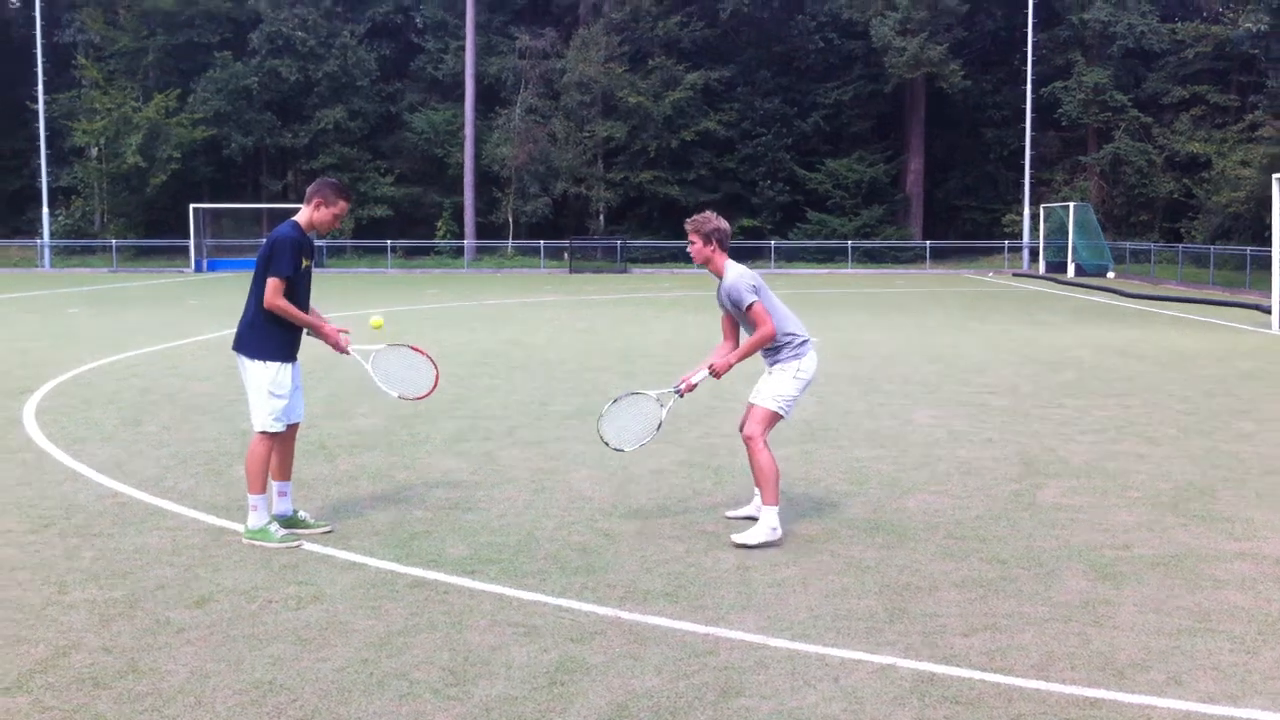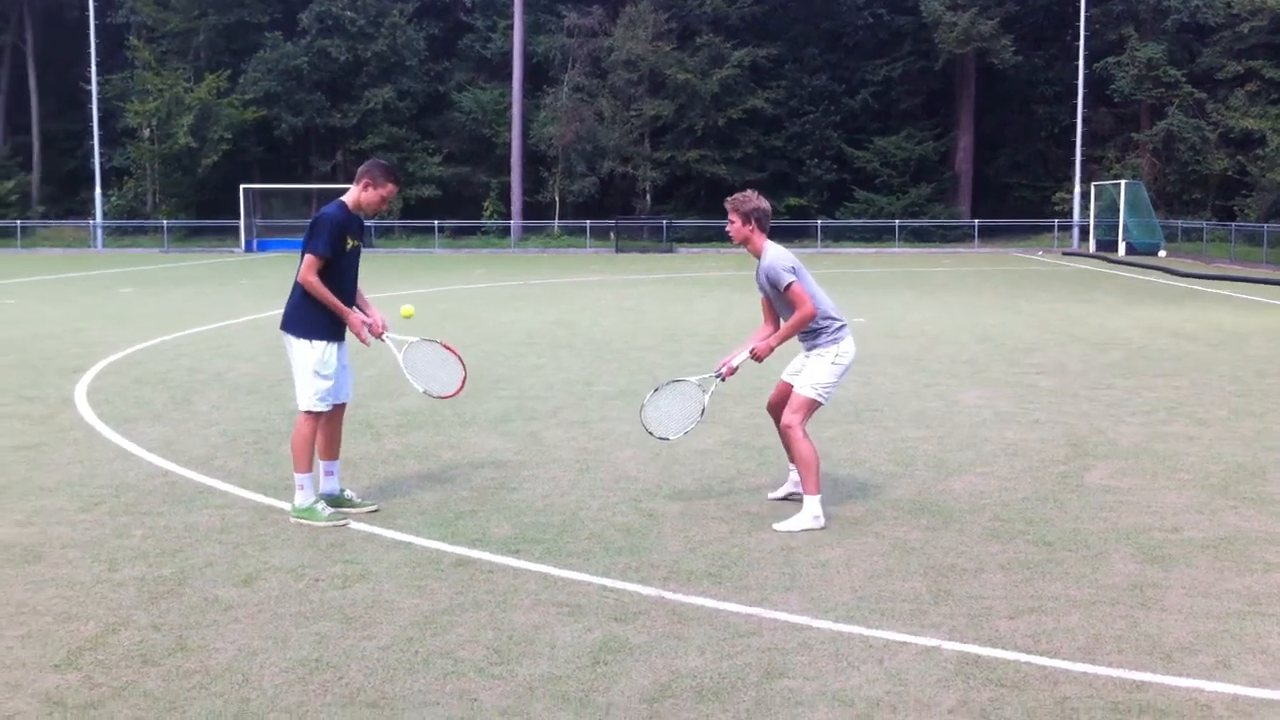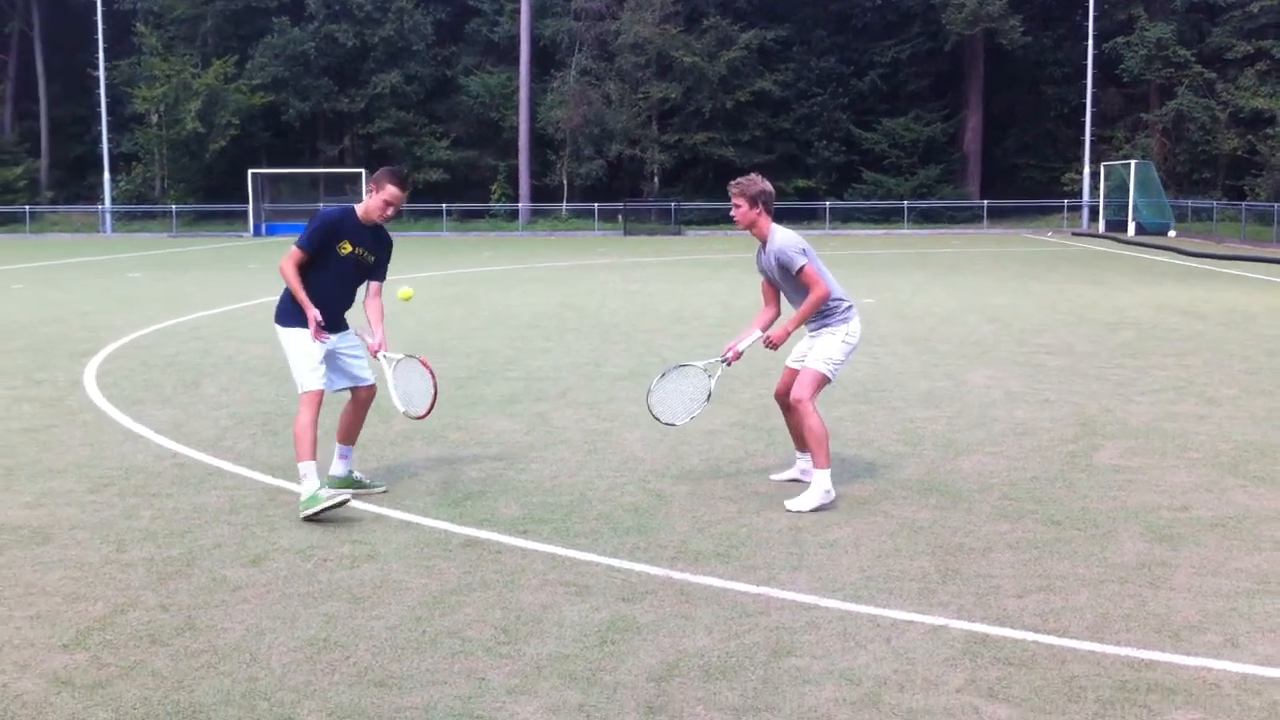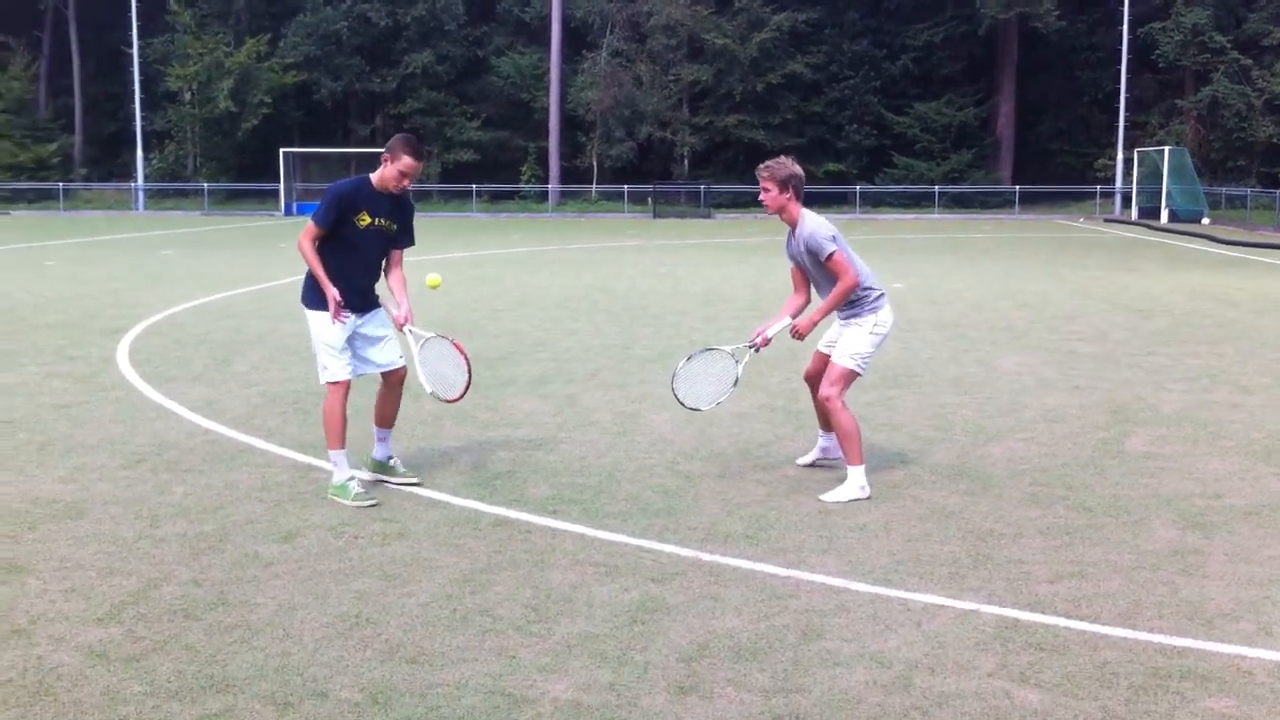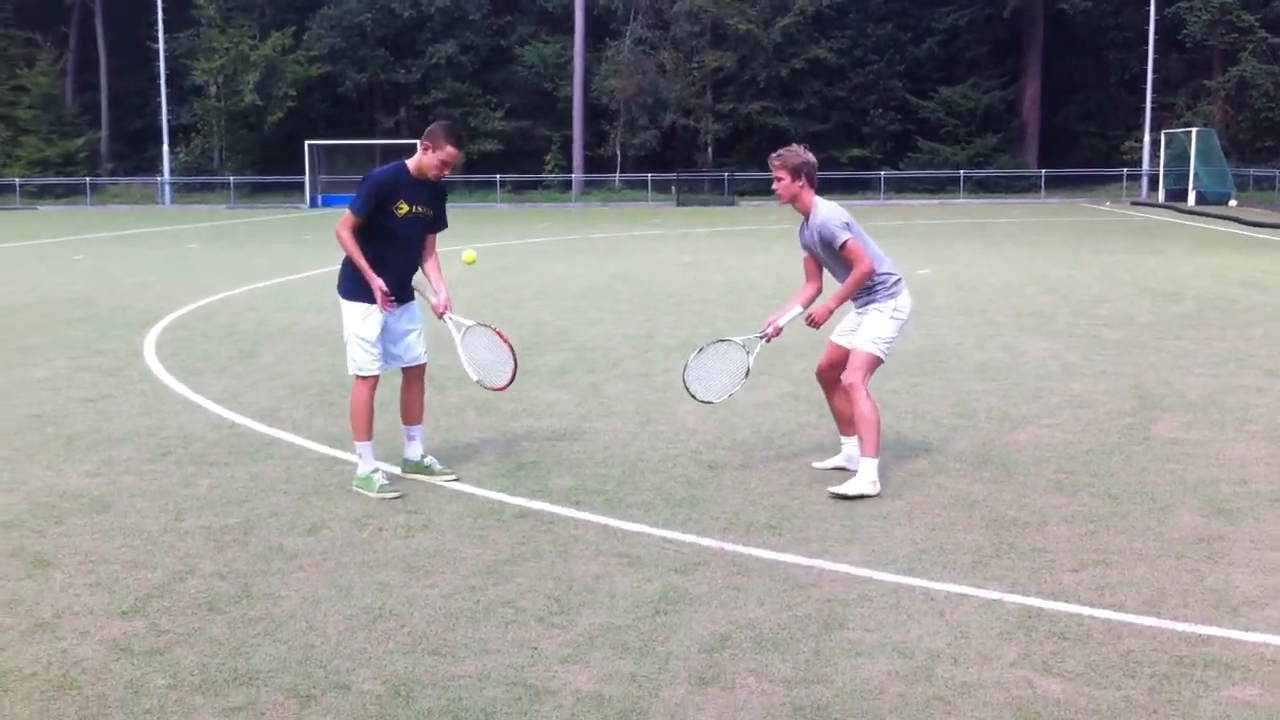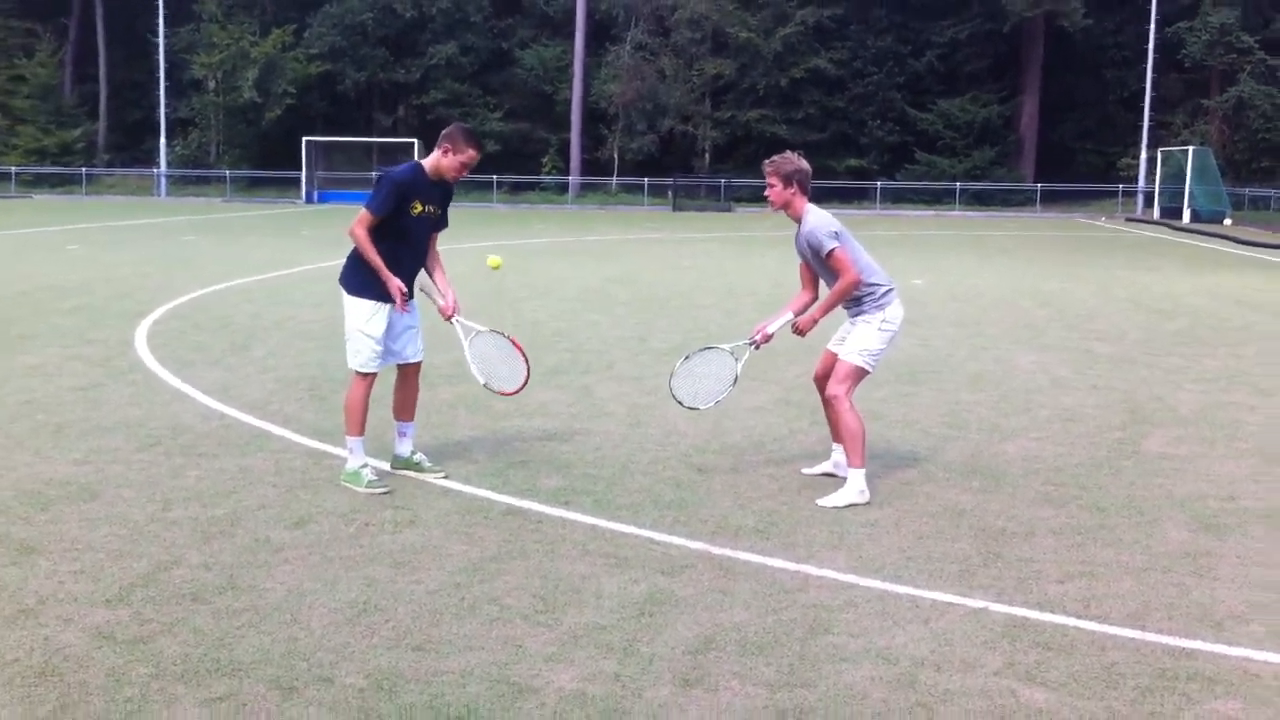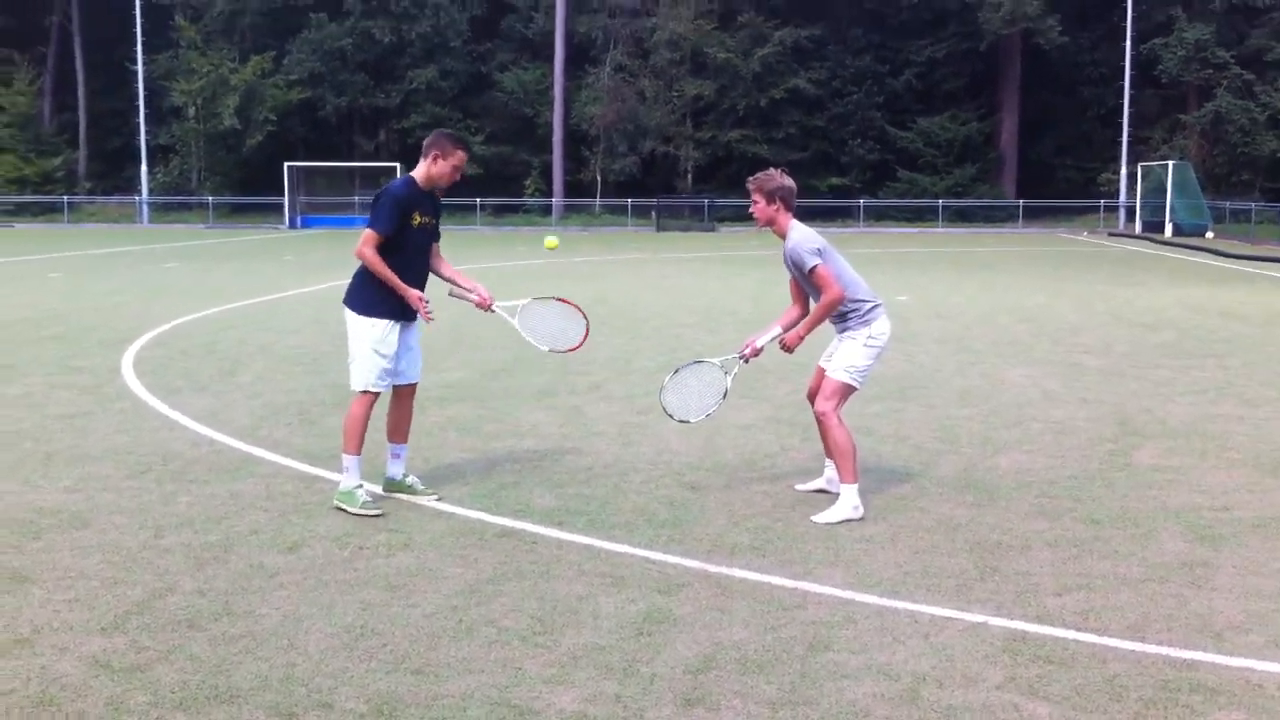
dt=0.4s
person 1, frame 1
left shoulder: (304, 242)
right shoulder: (285, 238)
right elbow: (273, 301)
left wrist: (325, 330)
right wrist: (320, 328)
left hip: (282, 352)
right hip: (263, 351)
left knee: (288, 428)
right knee: (268, 431)
left ankle: (283, 511)
right ankle: (256, 522)
person 1, frame 2
left shoulder: (357, 224)
right shoulder: (330, 218)
right elbow: (307, 277)
left wrist: (370, 313)
right wrist: (348, 314)
left hip: (332, 332)
right hip: (310, 331)
left knee: (335, 409)
right knee: (313, 410)
left ankle: (331, 491)
right ankle: (303, 501)
person 1, frame 3
left shoulder: (382, 242)
right shoulder: (330, 220)
left elbow: (373, 295)
right elbow: (288, 265)
left wrist: (377, 334)
right wrist: (309, 309)
left hip: (335, 325)
right hip: (299, 321)
left knee: (366, 389)
right knee: (313, 393)
left ankle: (340, 471)
right ankle: (310, 490)
person 1, frame 4
left shoulder: (402, 207)
right shoulder: (345, 193)
left elbow: (394, 265)
right elbow: (306, 240)
left wrist: (403, 304)
right wrist: (328, 287)
left hip: (367, 304)
right hip: (327, 303)
left knee: (396, 372)
right knee: (339, 383)
left ankle: (381, 456)
right ankle: (340, 477)
person 1, frame 5
left shoulder: (436, 193)
right shoulder: (382, 181)
left elbow: (428, 250)
right elbow: (344, 230)
left wrist: (440, 290)
right wrist: (371, 278)
left hip: (402, 296)
right hip: (363, 294)
left knee: (415, 369)
right knee: (368, 377)
left ankle: (414, 455)
right ankle: (365, 469)
person 1, frame 6
left shoulder: (442, 191)
right shoulder: (399, 180)
right elbow: (358, 229)
left wrist: (446, 292)
right wrist: (388, 278)
left hip: (402, 293)
right hip: (368, 289)
left knee: (411, 366)
right knee: (365, 372)
left ankle: (404, 451)
right ankle: (355, 464)
person 1, frame 7
left shoulder: (432, 202)
right shoulder: (396, 194)
left elbow: (433, 258)
right elbow: (364, 250)
left wrist: (474, 287)
right wrist: (406, 290)
left hip: (404, 313)
right hip: (372, 310)
left knee: (406, 388)
right knee: (368, 391)
left ankle: (396, 474)
right ankle: (349, 485)
person 2, frame 1
left shoulder: (735, 280)
right shoulder: (725, 285)
left elbow: (767, 330)
right elbow: (730, 342)
left wrist: (730, 362)
right wrist: (696, 374)
left hip: (793, 359)
right hip: (781, 360)
left knee: (754, 433)
right knee: (749, 429)
left ankle: (770, 522)
right ankle: (762, 502)
person 2, frame 2
left shoulder: (773, 261)
right shoulder: (763, 266)
left elbow: (807, 310)
right elbow: (770, 324)
left wrist: (771, 345)
right wrist: (737, 356)
left hip: (831, 345)
right hip: (816, 346)
left knee: (793, 421)
right knee: (776, 406)
left ankle: (812, 511)
right ankle: (799, 477)
person 2, frame 3
left shoulder: (783, 243)
right shoulder: (763, 253)
left elbow: (821, 291)
right elbow: (771, 308)
left wrist: (786, 330)
right wrist: (742, 340)
left hip: (838, 325)
right hip: (818, 328)
left knee: (801, 397)
right knee: (784, 395)
left ankle: (822, 485)
right ankle: (806, 464)
person 2, frame 4
left shoulder: (813, 230)
right shoulder: (793, 240)
left elbow: (850, 280)
right elbow: (801, 294)
left wrist: (813, 319)
right wrist: (771, 327)
left hip: (868, 315)
right hip: (849, 316)
left knee: (830, 393)
right knee: (813, 377)
left ankle: (857, 481)
right ankle: (828, 444)
person 2, frame 5
left shoulder: (826, 217)
right shoulder: (806, 229)
left elbow: (865, 266)
right elbow: (812, 285)
left wrist: (830, 307)
right wrist: (781, 317)
left hip: (887, 300)
right hip: (865, 303)
left knee: (853, 380)
right knee: (827, 371)
left ankle: (869, 474)
right ankle: (851, 452)
person 2, frame 6
left shoulder: (815, 226)
right shoulder: (803, 233)
left elbow: (851, 277)
right elbow: (808, 292)
left wrist: (814, 317)
right wrist: (771, 324)
left hip: (878, 311)
right hip: (862, 312)
left knee: (838, 392)
right knee: (823, 379)
left ankle: (856, 484)
right ankle: (840, 458)
person 2, frame 7
left shoulder: (798, 243)
right shoulder: (792, 245)
left elbow: (834, 294)
right elbow: (800, 307)
left wrist: (800, 334)
right wrist: (761, 339)
left hip: (864, 326)
right hip: (853, 327)
left knee: (826, 408)
right knee: (816, 395)
left ankle: (850, 500)
right ankle: (833, 476)
